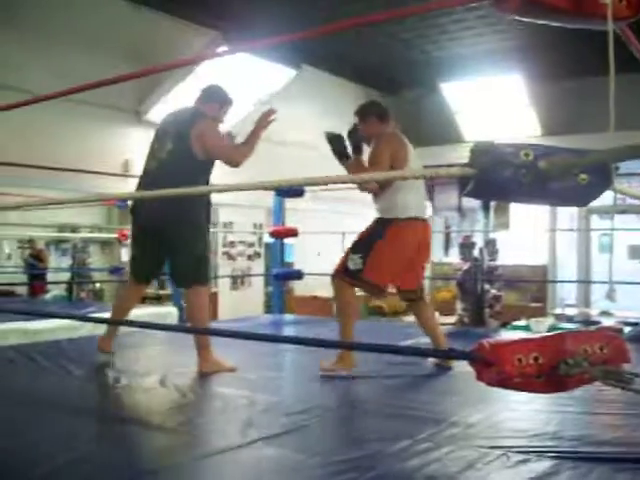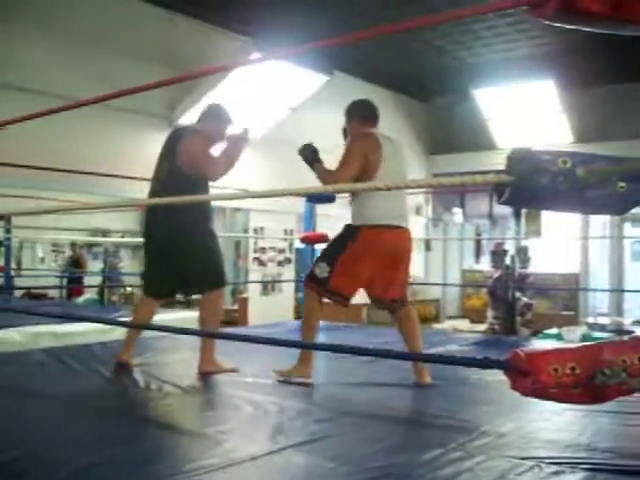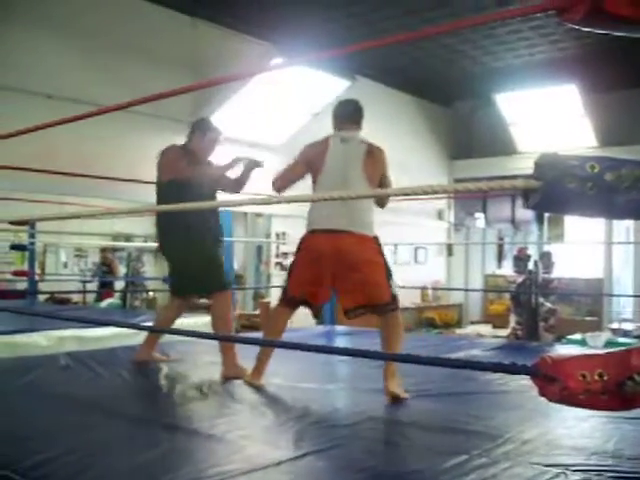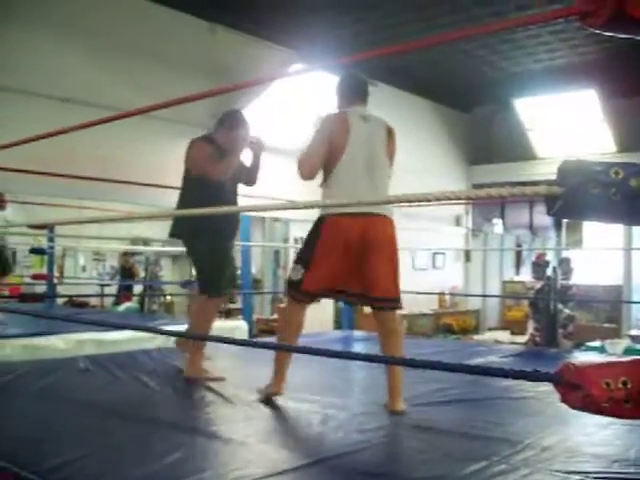
dt=0.7s
person 1, frame 1
left shoulder: (386, 140)
right shoulder: (399, 143)
left elbow: (370, 184)
right elbow: (376, 183)
left wrist: (345, 157)
right wrist: (355, 155)
left hip: (396, 224)
right hip: (418, 225)
left knee: (344, 279)
right knee: (414, 295)
left ankle: (346, 357)
right ankle: (444, 353)
person 1, frame 2
left shoulder: (360, 143)
right shoulder: (394, 148)
left elbow: (335, 181)
left wrist: (315, 162)
left hip: (368, 231)
right hip: (400, 234)
left knee: (315, 287)
right knee: (398, 305)
left ankle: (304, 365)
right ankle: (422, 372)
person 1, frame 3
left shoulder: (317, 149)
right shoulder: (375, 154)
left elbow: (279, 185)
right elbow: (383, 200)
left hip: (318, 238)
right hip: (359, 240)
left knee: (286, 304)
right knee: (389, 309)
left ankle: (257, 372)
right ankle: (391, 378)
person 1, frame 4
left shoulder: (332, 123)
right shoulder: (387, 132)
left elbow: (308, 170)
left wrist: (306, 153)
left hip: (338, 220)
right hip: (380, 222)
left knee: (298, 296)
right knee: (386, 310)
left ankle: (277, 380)
right ankle: (396, 397)
person 2, frame 1
left shoulder: (171, 119)
right shoulder: (205, 126)
right elbow: (235, 158)
left wrist: (220, 139)
right wrist: (258, 129)
left hip: (148, 207)
right hip: (183, 213)
left knee: (139, 278)
right knee: (197, 284)
left ankle: (108, 338)
right ankle: (206, 358)
person 2, frame 2
left shoulder: (179, 138)
right shoulder: (195, 143)
left elbow: (207, 169)
right elbow: (213, 172)
left wrist: (230, 146)
right wrist: (237, 147)
left hip: (161, 226)
right hip: (188, 227)
left knee: (155, 292)
right knee: (213, 289)
left ankle: (126, 350)
right ankle: (208, 359)
person 2, frame 3
left shoulder: (205, 169)
right shoulder: (172, 155)
left elbow: (233, 188)
right elbow: (188, 175)
left wrist: (247, 170)
right wrist: (230, 165)
left hip: (200, 238)
right hip: (182, 238)
left knee: (181, 297)
right knee: (221, 293)
left ankle: (146, 349)
right ankle: (230, 364)
person 2, frame 4
left shoulder: (227, 153)
right shoulder: (201, 146)
left elbow: (249, 180)
right elbow: (218, 174)
left wrist: (256, 154)
right wrist: (238, 151)
left hip: (219, 231)
right hip: (203, 231)
left knee: (220, 289)
right knee: (211, 292)
left ankle: (189, 339)
right ankle: (194, 363)
